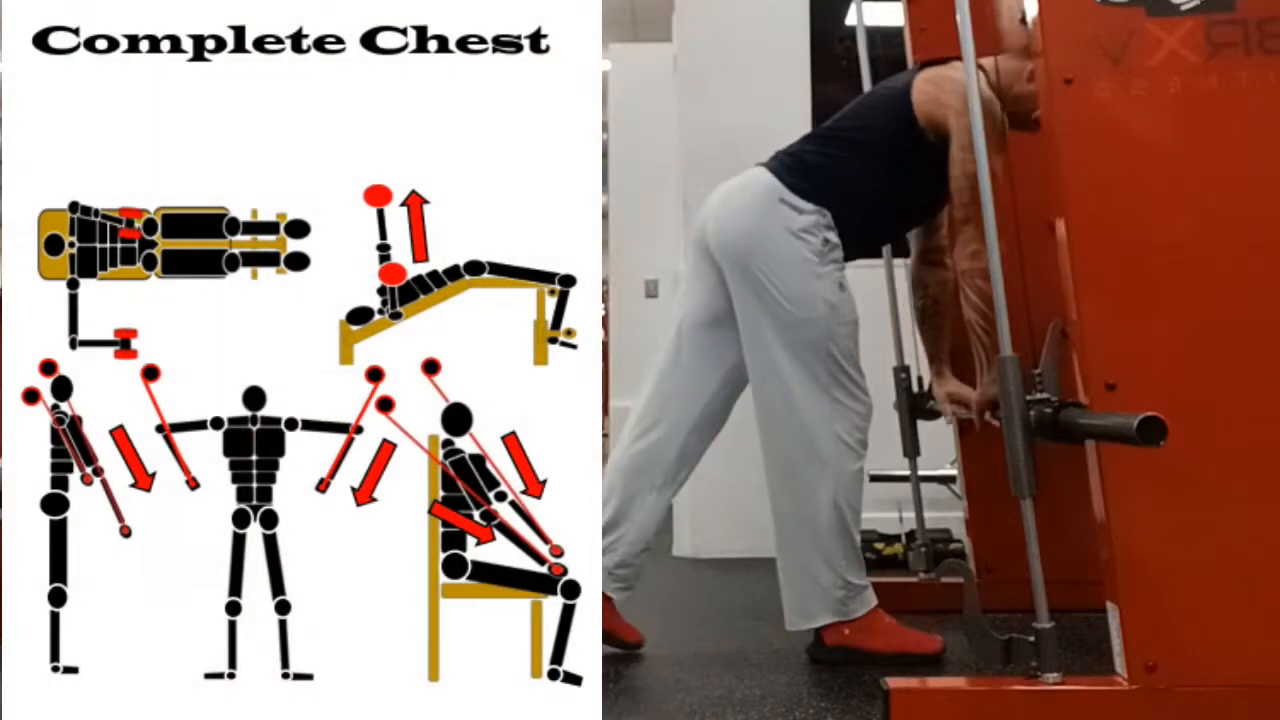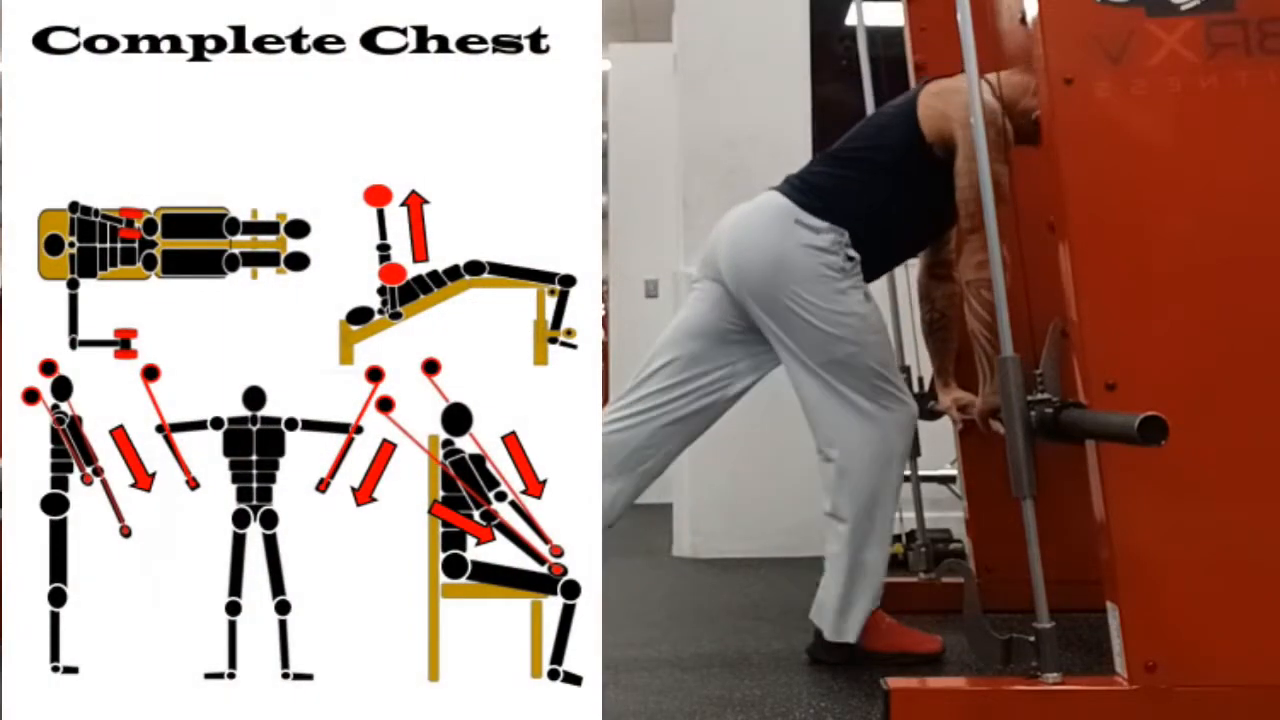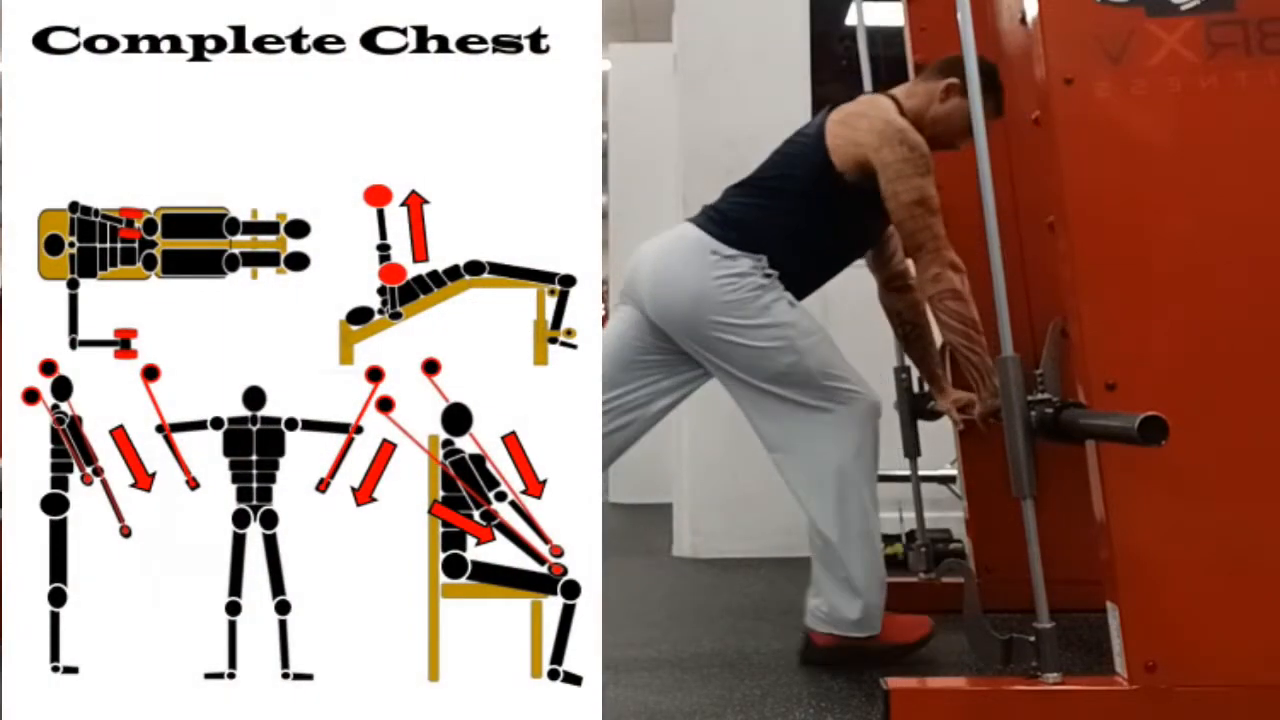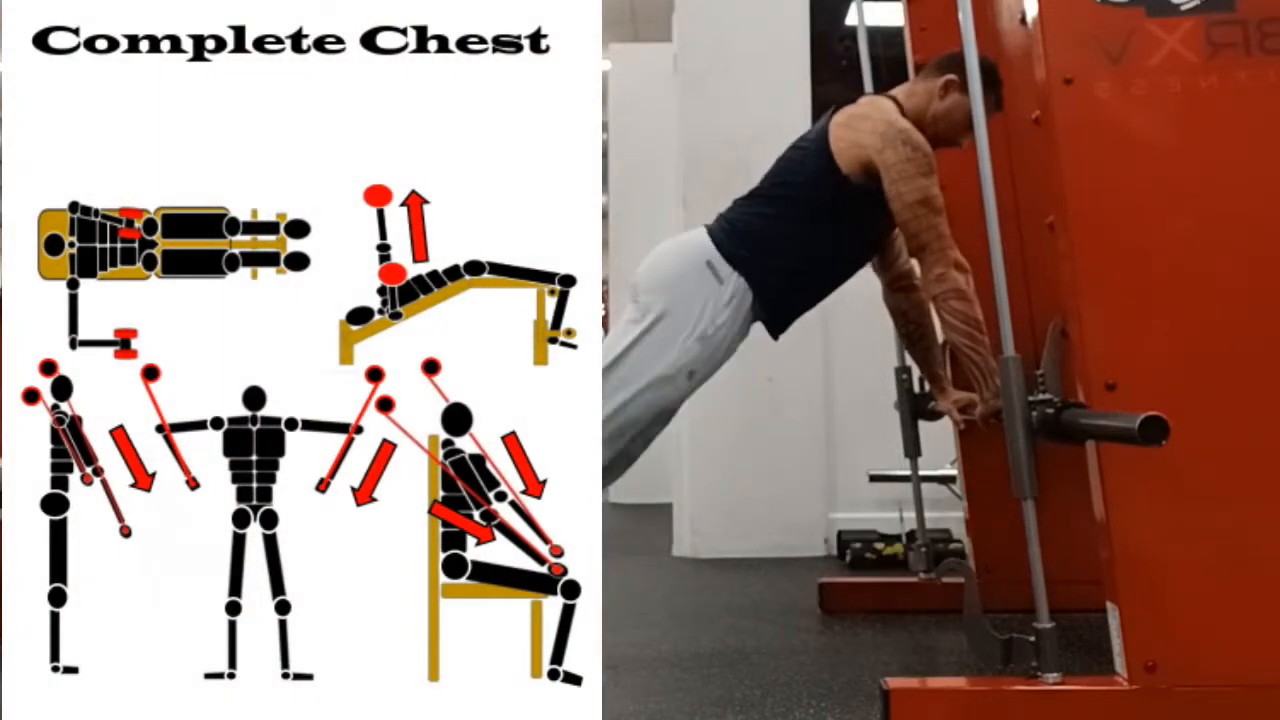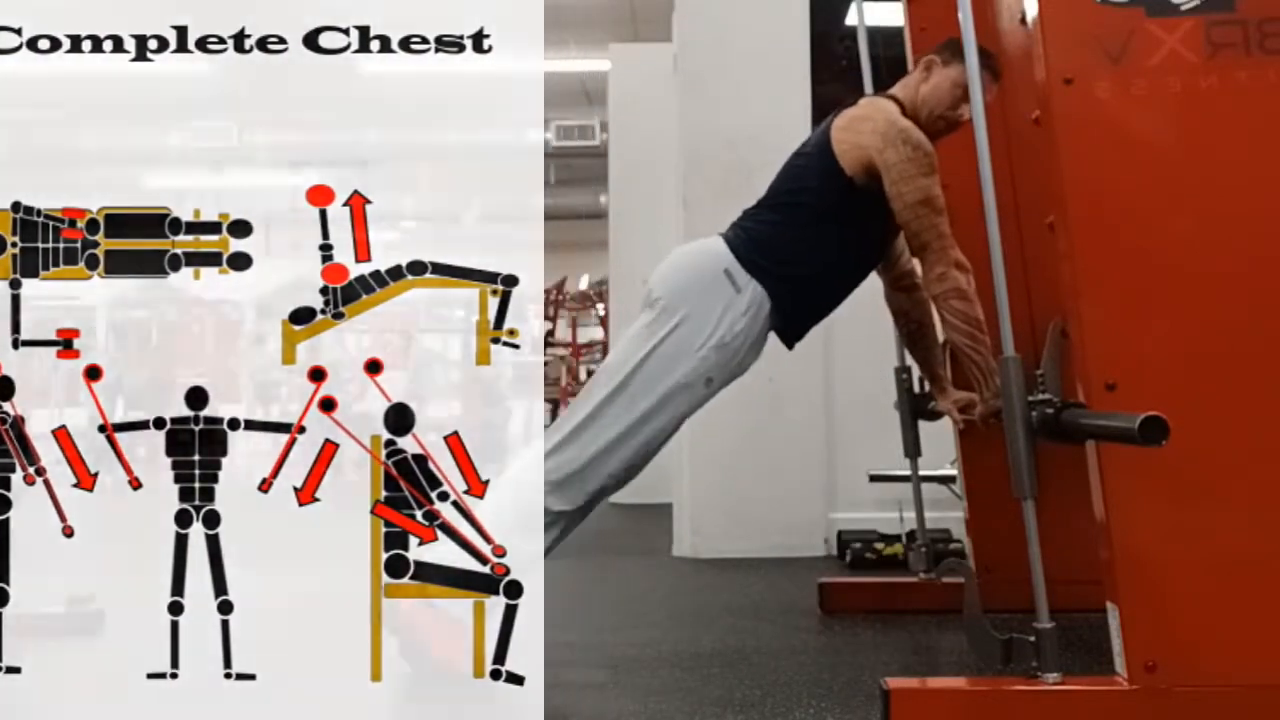
dt=0.5s
person 1, frame 1
left shoulder: (938, 98)
right shoulder: (973, 101)
left elbow: (933, 257)
right elbow: (972, 252)
left wrist: (940, 373)
right wrist: (991, 377)
left hip: (738, 212)
right hip: (782, 224)
left knee: (678, 411)
right knee: (827, 421)
left ankle: (595, 579)
right ankle: (843, 618)
person 1, frame 2
left shoulder: (947, 113)
right shoulder: (982, 112)
left elbow: (941, 270)
right elbow: (979, 261)
left wrist: (945, 383)
right wrist: (996, 385)
left hip: (753, 236)
right hip: (797, 248)
left knee: (641, 420)
right knee: (879, 421)
right ankle: (847, 624)
person 1, frame 3
left shoulder: (866, 132)
right shoulder: (891, 133)
left elbow: (897, 281)
right elbow: (938, 272)
left wrist: (939, 387)
right wrist: (990, 388)
left hip: (674, 266)
right hip: (720, 275)
right knee: (844, 416)
right ankle: (846, 621)
person 1, frame 4
left shoulder: (875, 138)
right shoulder: (895, 134)
left elbow: (901, 283)
right elbow: (943, 270)
left wrist: (940, 387)
right wrist: (992, 390)
left hip: (709, 280)
right hip: (708, 285)
left knee: (607, 448)
right knee: (596, 420)
person 1, frame 5
left shoulder: (874, 142)
right shoulder: (896, 134)
left elbow: (904, 283)
right elbow: (944, 271)
left wrist: (942, 389)
right wrist: (994, 392)
left hip: (725, 291)
right hip: (722, 294)
left knee: (586, 461)
right knee: (580, 458)
